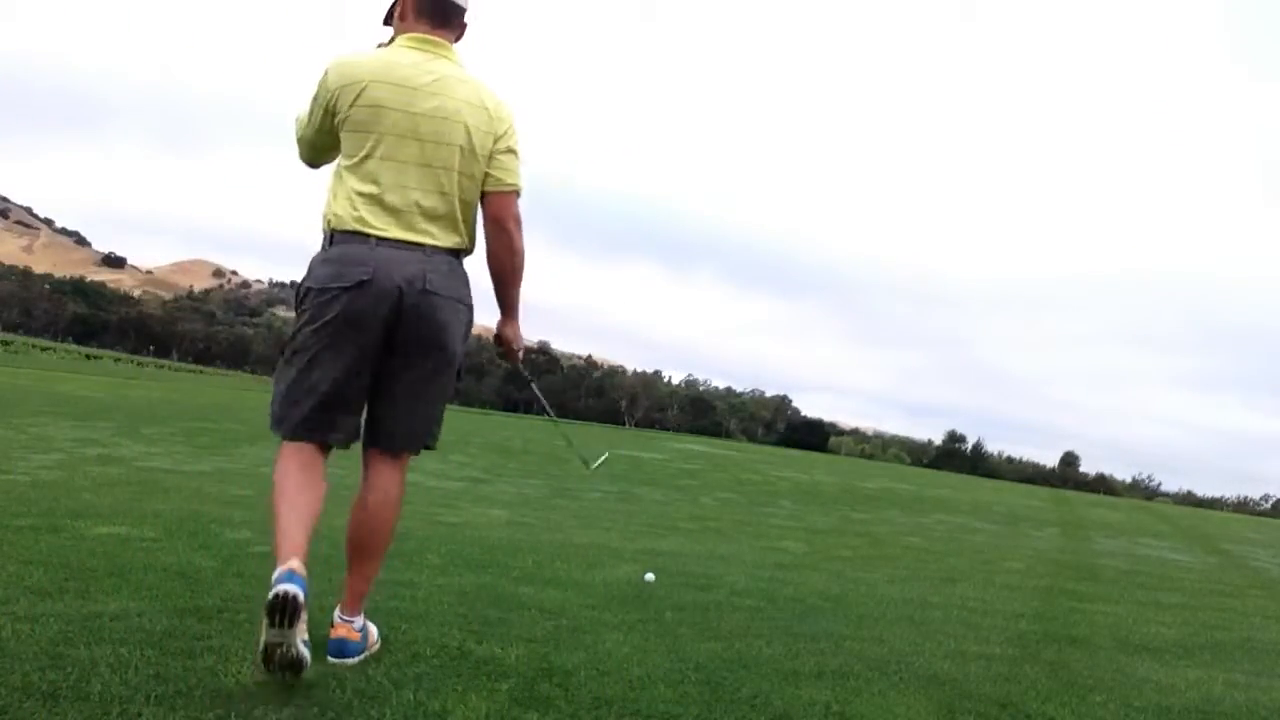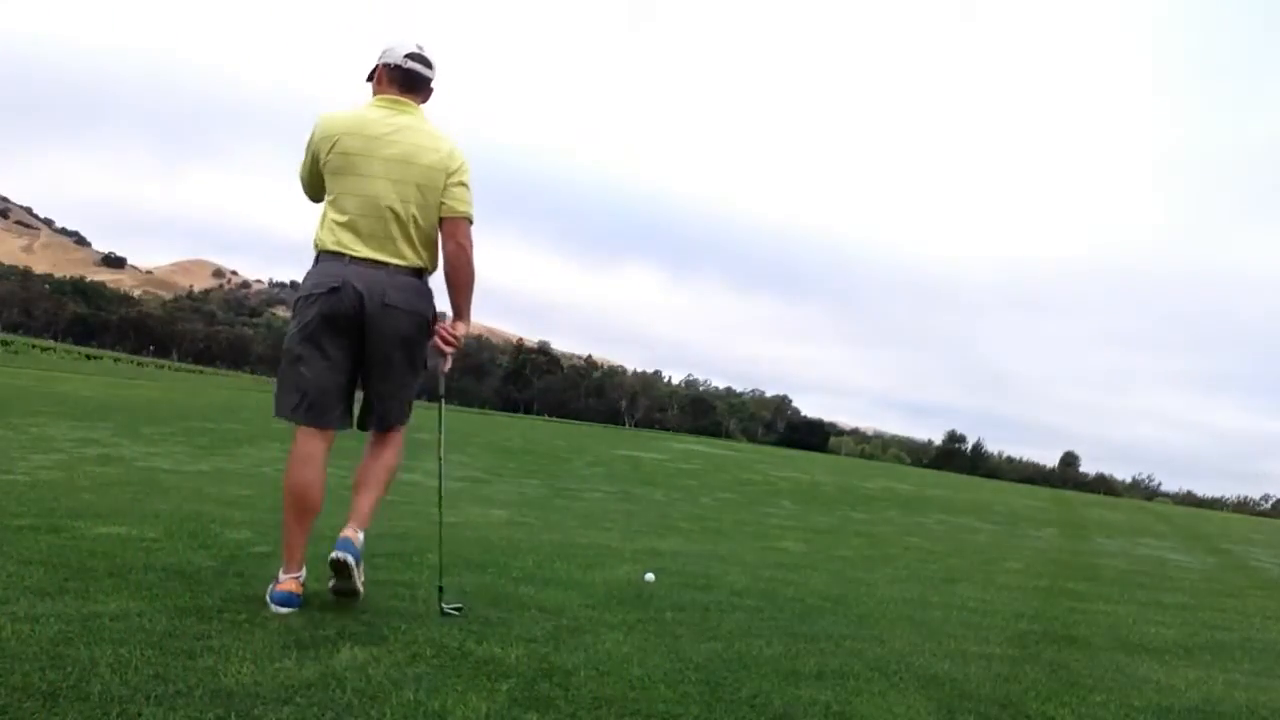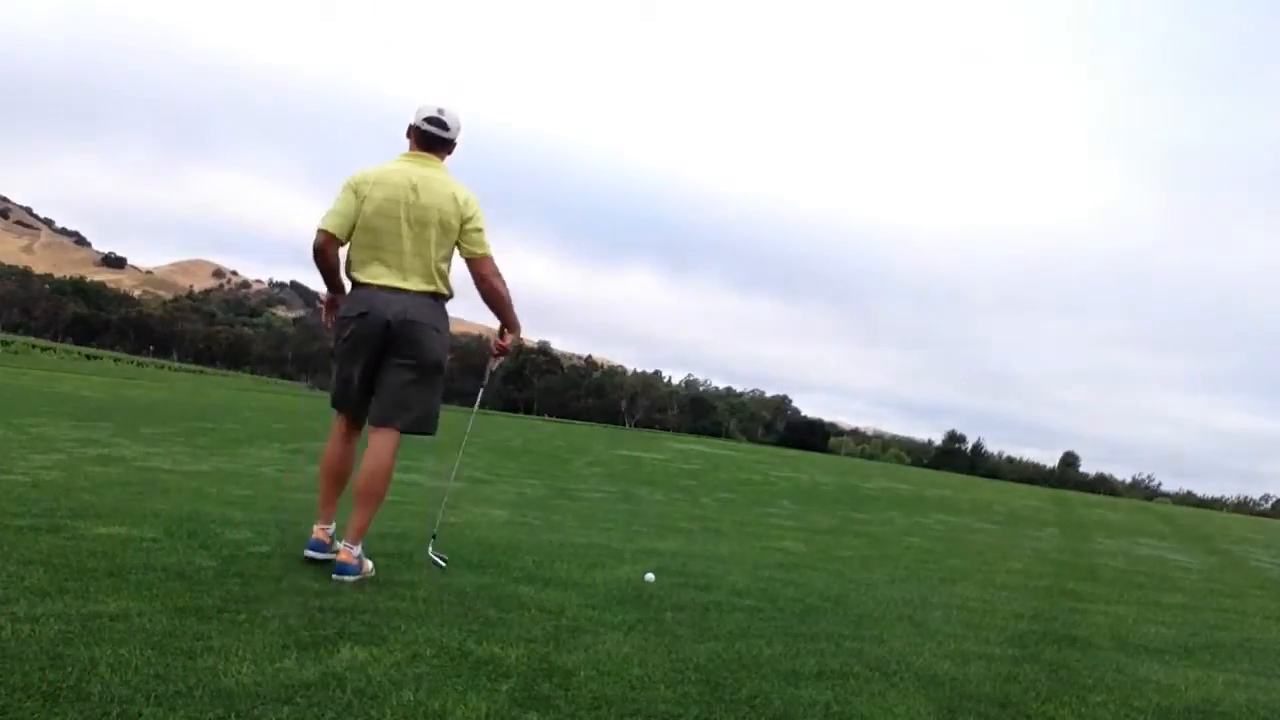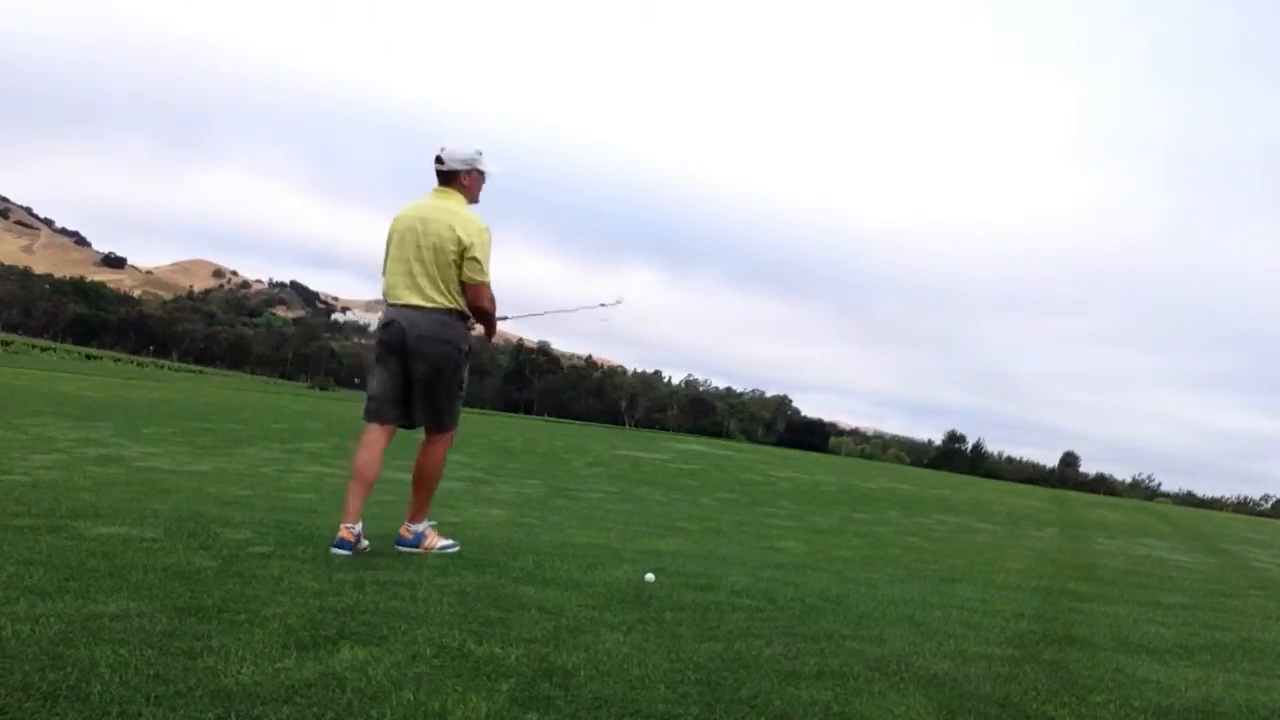
dt=0.7s
person 1, frame 1
left shoulder: (349, 73)
right shoulder: (488, 106)
left elbow: (311, 152)
right elbow: (504, 226)
right wrist: (510, 317)
left hip: (350, 267)
right hip: (438, 285)
left knee: (305, 440)
right knee: (388, 458)
left ankle: (290, 573)
right ankle: (349, 622)
person 1, frame 2
left shoulder: (333, 127)
right shoulder: (445, 151)
right elbow: (457, 243)
right wrist: (460, 316)
left hip: (333, 279)
right hip: (403, 294)
left knee: (313, 431)
right knee: (388, 428)
left ankle: (290, 576)
right ankle: (352, 538)
person 1, frame 3
left shoulder: (365, 180)
right shoulder: (459, 198)
left elbow: (324, 243)
right elbow: (485, 273)
left wrist: (335, 291)
right wrist: (510, 325)
left hip: (364, 306)
right hip: (423, 315)
left knee: (346, 419)
right knee: (385, 432)
left ankle: (322, 530)
right ankle: (350, 549)
person 1, frame 4
left shoulder: (403, 216)
right shoulder: (472, 226)
right elbow: (480, 299)
right wrist: (490, 324)
left hip: (394, 322)
right hip: (442, 330)
left knee: (378, 426)
right knee: (438, 432)
left ankle: (350, 525)
right ankle: (414, 527)
